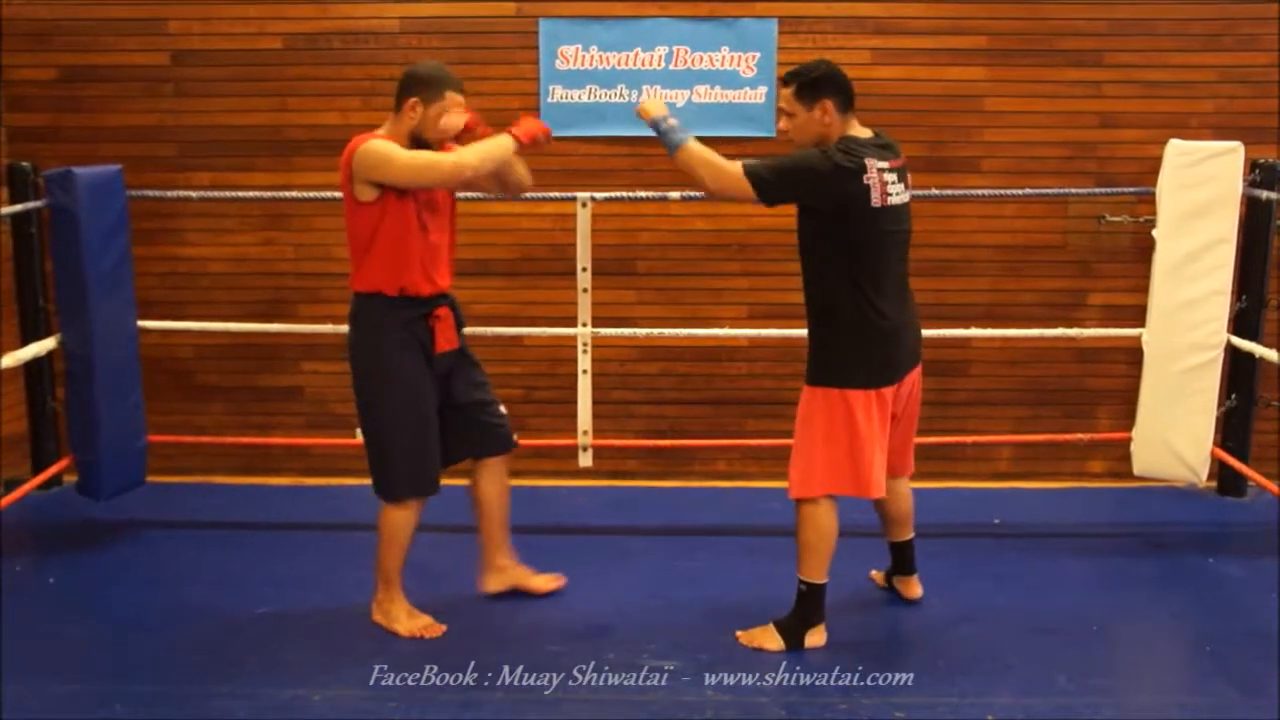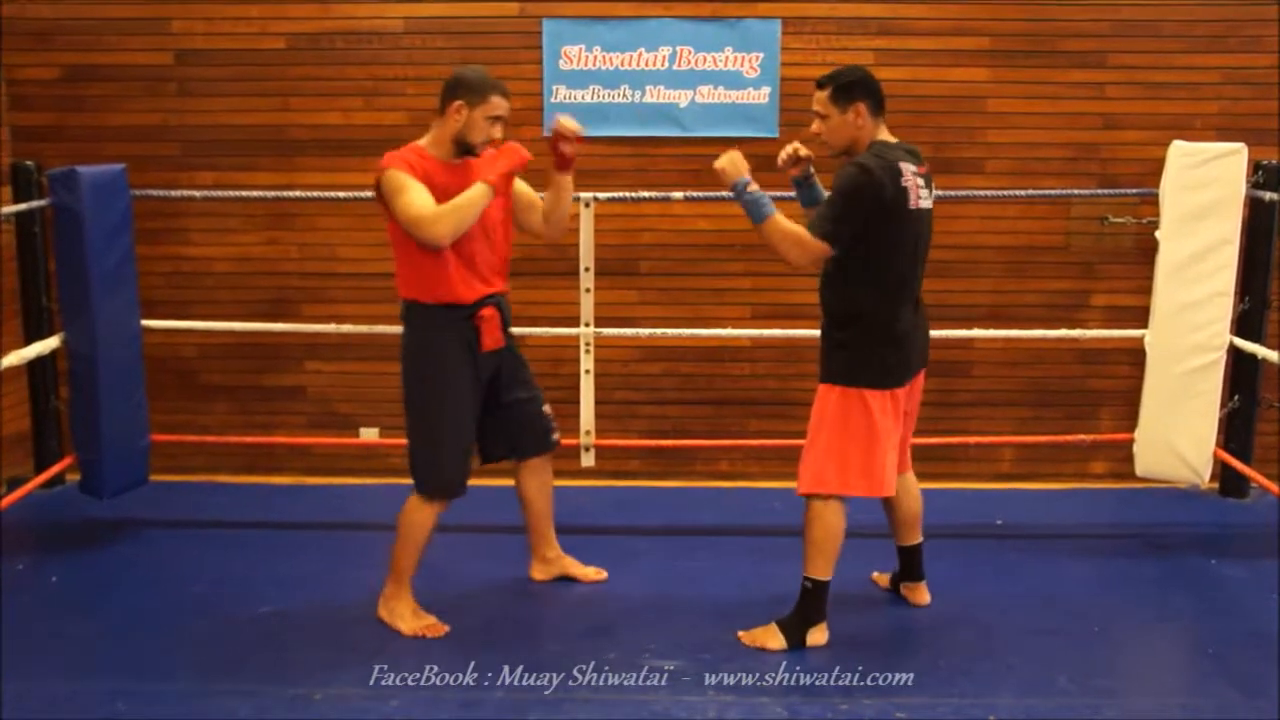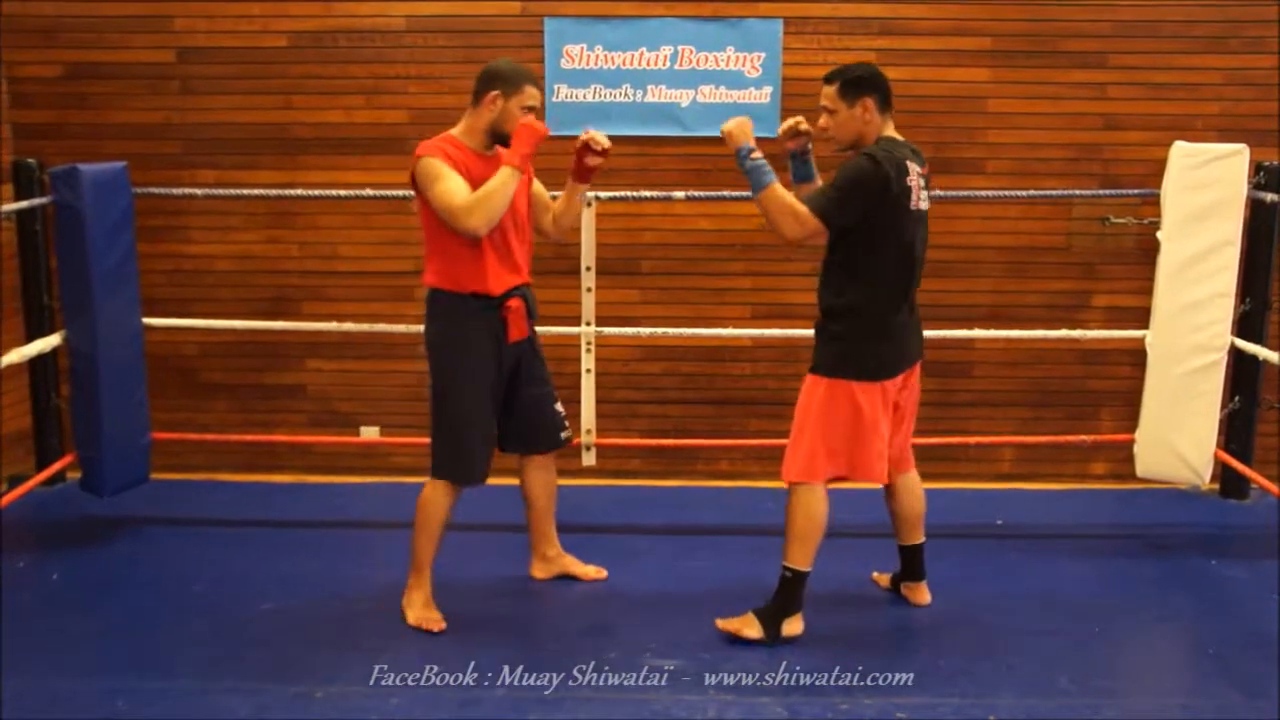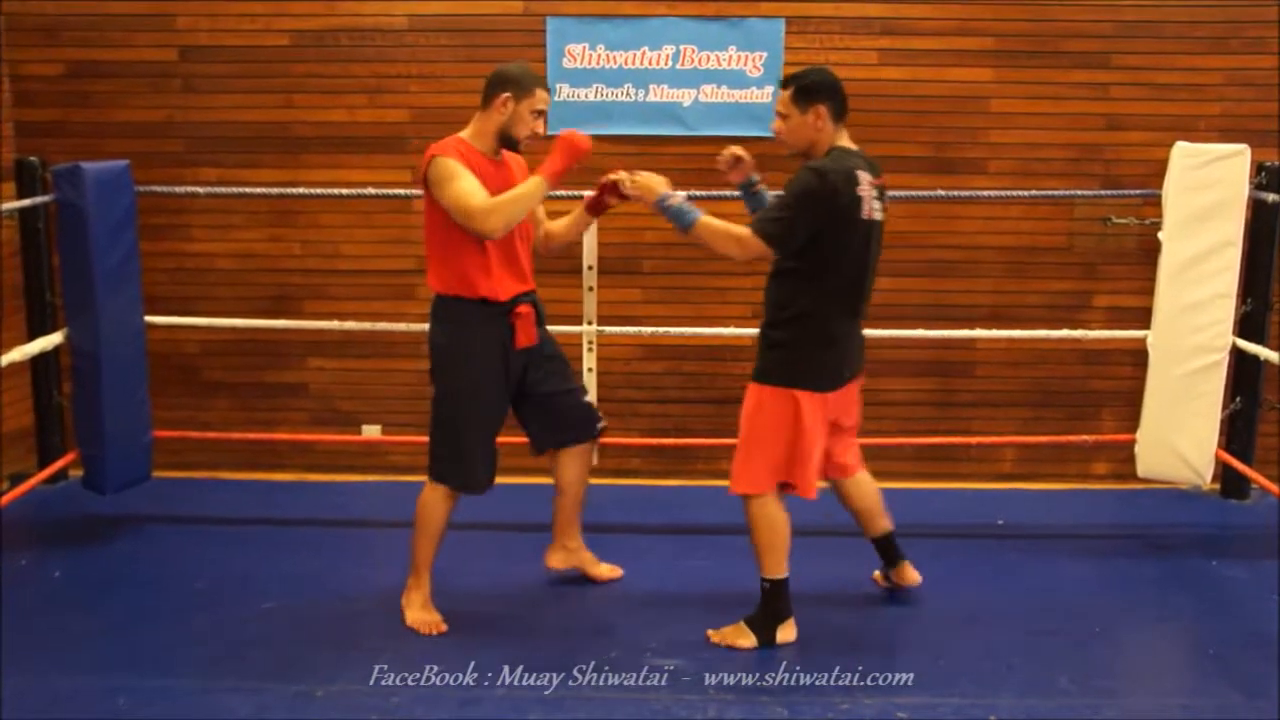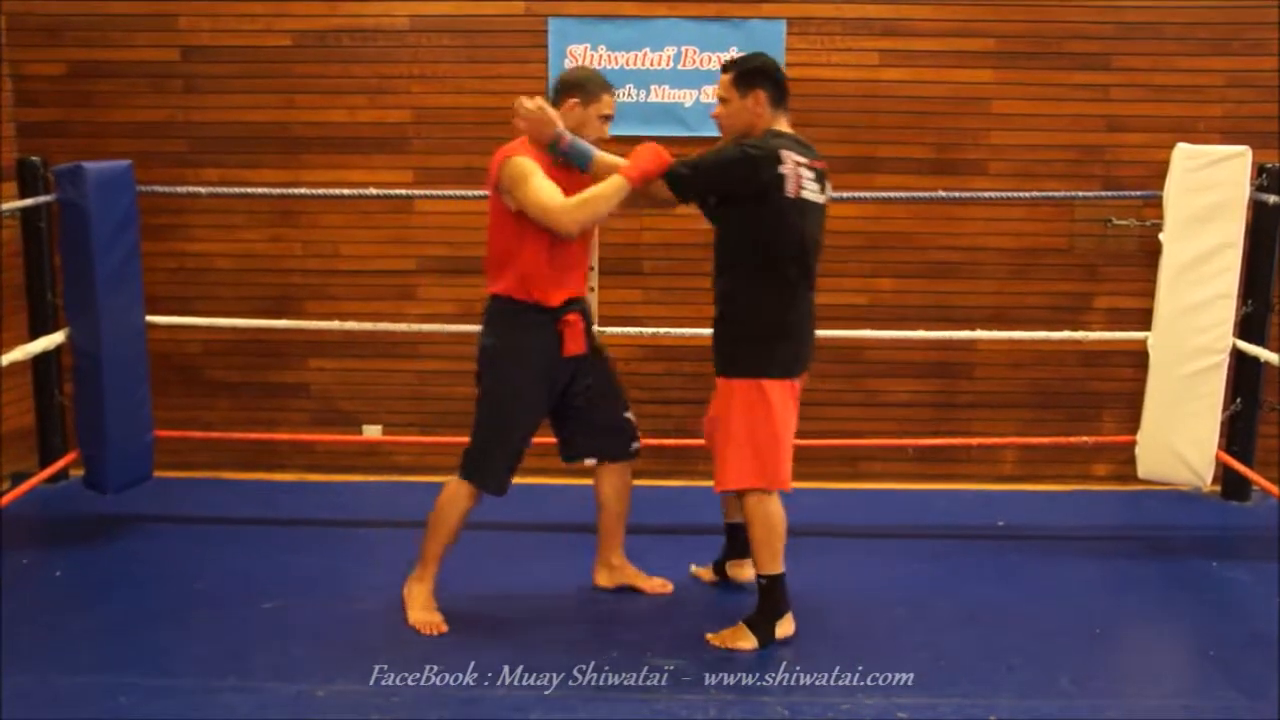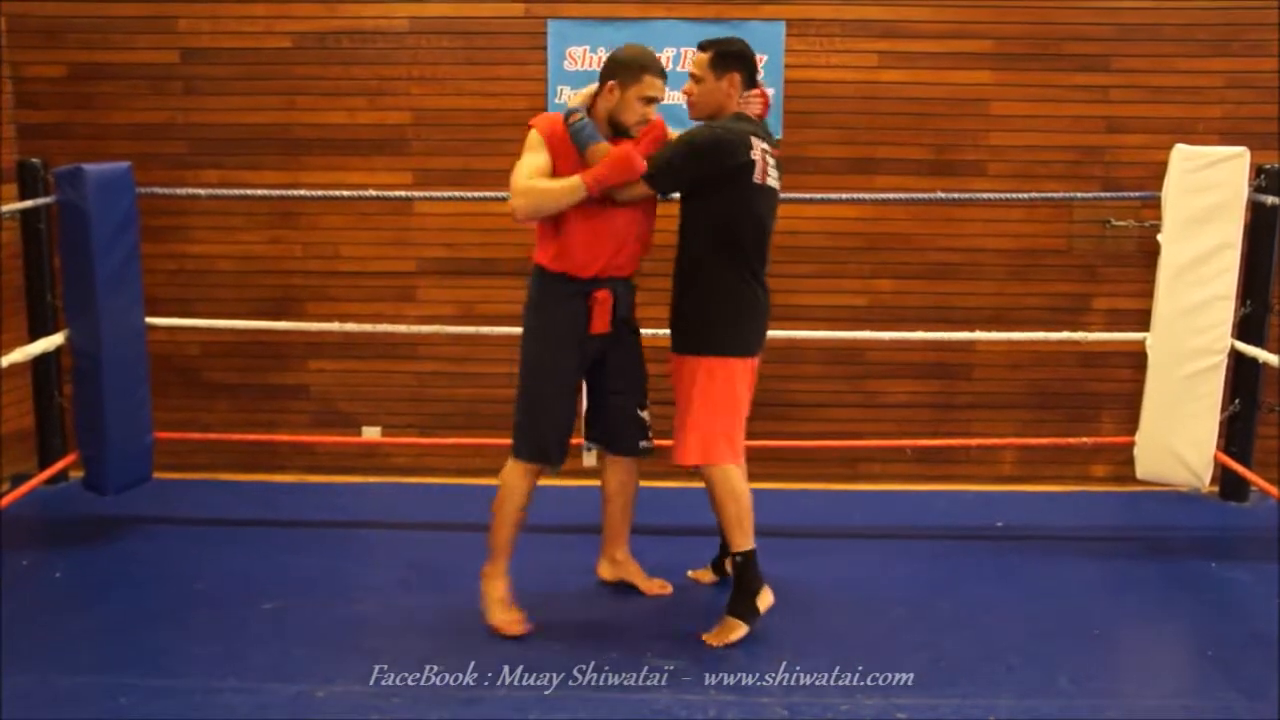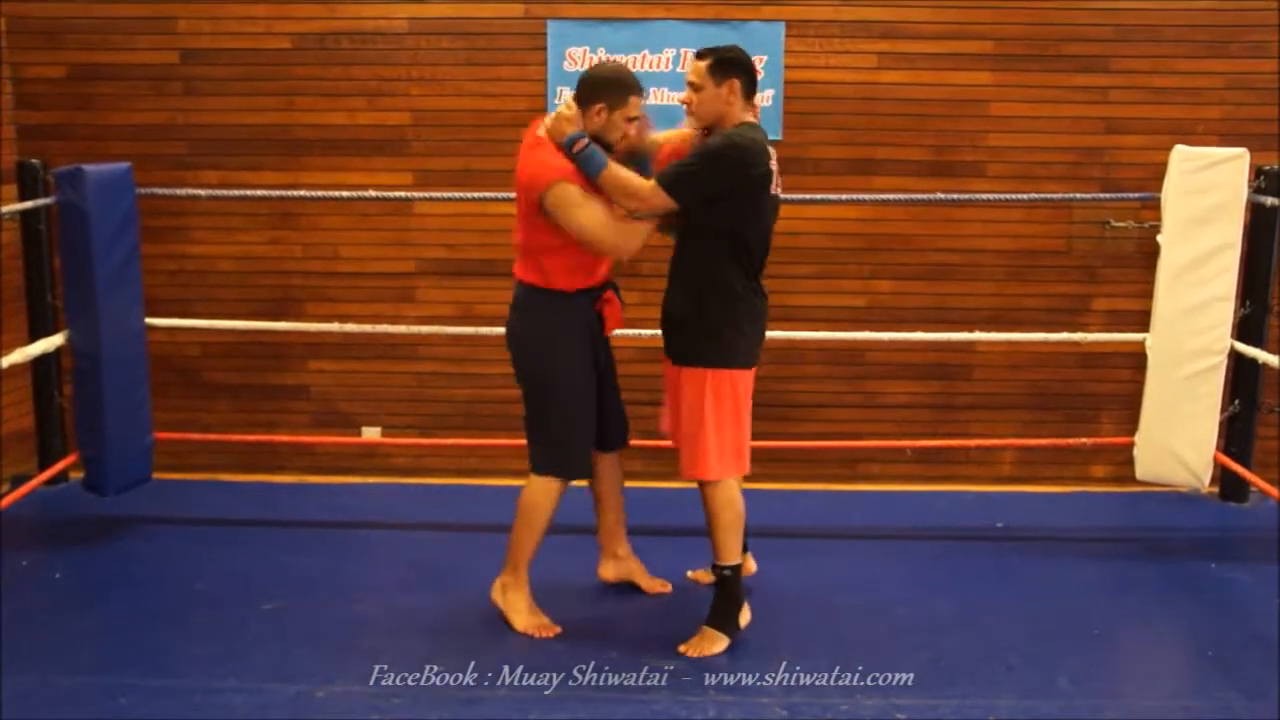
dt=0.3s
person 1, frame 1
left shoulder: (828, 169)
right shoulder: (888, 157)
left elbow: (722, 179)
left wrist: (664, 123)
left hip: (850, 357)
right hip: (899, 346)
left knee: (816, 485)
right knee: (889, 468)
left ankle: (806, 620)
right ankle: (904, 573)
person 1, frame 2
left shoulder: (866, 174)
right shoulder: (909, 166)
left elbow: (803, 251)
right elbow: (834, 228)
left wrist: (744, 186)
right wrist: (804, 179)
left hip: (861, 358)
right hip: (903, 347)
left knee: (824, 483)
right knee: (893, 466)
left ankle: (808, 618)
right ankle: (911, 578)
person 1, frame 3
left shoulder: (871, 167)
right shoulder: (907, 164)
left elbow: (797, 227)
right elbow: (823, 211)
left wrist: (748, 156)
right wrist: (799, 157)
left hip: (854, 351)
right hip: (897, 344)
left knee: (807, 471)
right knee: (896, 461)
left ankle: (784, 609)
right ankle: (913, 577)
person 1, frame 4
left shoulder: (824, 180)
right shoulder: (861, 174)
left elbow: (746, 246)
left wrist: (666, 201)
right wrist: (750, 183)
left hip: (798, 356)
right hip: (837, 350)
left knee: (760, 484)
right knee: (842, 463)
left ankle: (774, 617)
right ankle: (895, 563)
person 1, frame 5
left shoulder: (756, 159)
right shoulder: (809, 164)
left elbow: (645, 185)
left wrist: (560, 137)
left hip: (760, 348)
right hip: (777, 339)
left knee: (754, 474)
right knee: (725, 440)
left ankle: (773, 613)
right ankle: (736, 555)
person 1, frame 6
left shoulder: (717, 142)
right shoulder: (753, 138)
left elbow: (626, 184)
left hip: (720, 324)
right hip: (726, 316)
left knee: (714, 451)
right knee: (722, 443)
left ankle: (750, 587)
right ankle: (733, 552)
person 1, frame 7
left shoulder: (732, 150)
right shoulder: (738, 147)
left elbow: (641, 198)
right elbow: (670, 190)
left wrist: (575, 142)
left hip: (719, 331)
right hip: (707, 323)
left knee: (716, 465)
right knee: (716, 455)
left ankle: (730, 605)
right ankle: (734, 554)
person 2, frame 1
left shoulder: (437, 155)
right shoulder: (368, 154)
left elbow: (518, 183)
right elbow: (457, 169)
left wrist: (481, 134)
right wrist: (518, 134)
left hip: (435, 320)
right hip: (389, 327)
left knee: (491, 443)
right knee: (408, 479)
left ankle: (500, 566)
right ankle: (388, 599)
person 2, frame 2
left shoulder: (489, 164)
right shoulder: (400, 168)
left elbow: (549, 225)
right elbow: (438, 230)
left wrist: (561, 164)
right wrist: (491, 176)
left hip: (490, 323)
right hip: (437, 331)
left knee: (535, 444)
right knee: (438, 478)
left ankle: (546, 556)
right ankle: (396, 596)
person 2, frame 3
left shoulder: (511, 156)
right shoulder: (435, 157)
left elbow: (555, 227)
right elbow: (473, 220)
left wrist: (580, 174)
right wrist: (517, 158)
left hip: (514, 314)
right hip: (462, 319)
left knee: (542, 442)
right knee: (454, 464)
left ankle: (546, 553)
right ankle: (418, 586)
person 2, frame 4
left shoulder: (513, 164)
right shoulder: (447, 160)
left elbow: (543, 239)
right elbow: (491, 221)
left wrist: (595, 206)
right wrist: (554, 167)
left hip: (521, 318)
right hip: (469, 325)
left knee: (576, 429)
right knee: (453, 470)
left ankle: (568, 546)
right ankle: (416, 588)
person 2, frame 5
left shoulder: (579, 163)
right shoulder: (519, 162)
left elbow: (625, 201)
right elbow: (568, 219)
right wrist: (635, 170)
left hip: (570, 326)
right hip: (520, 330)
left knee: (617, 445)
right knee: (481, 469)
left ankle: (611, 564)
right ankle: (420, 581)
person 2, frame 6
left shoulder: (649, 138)
right shoulder: (553, 130)
right elbow: (521, 202)
right wrist: (601, 175)
left hip: (615, 301)
right hip: (558, 301)
left knee: (626, 439)
right knee: (536, 447)
left ankle: (615, 558)
right ankle: (497, 574)
person 2, frame 7
right shoulder: (550, 169)
right elbow: (623, 242)
left hip: (585, 311)
right hip: (550, 317)
left knee: (606, 437)
right knee: (557, 459)
left ankle: (616, 555)
right ankle: (512, 583)
